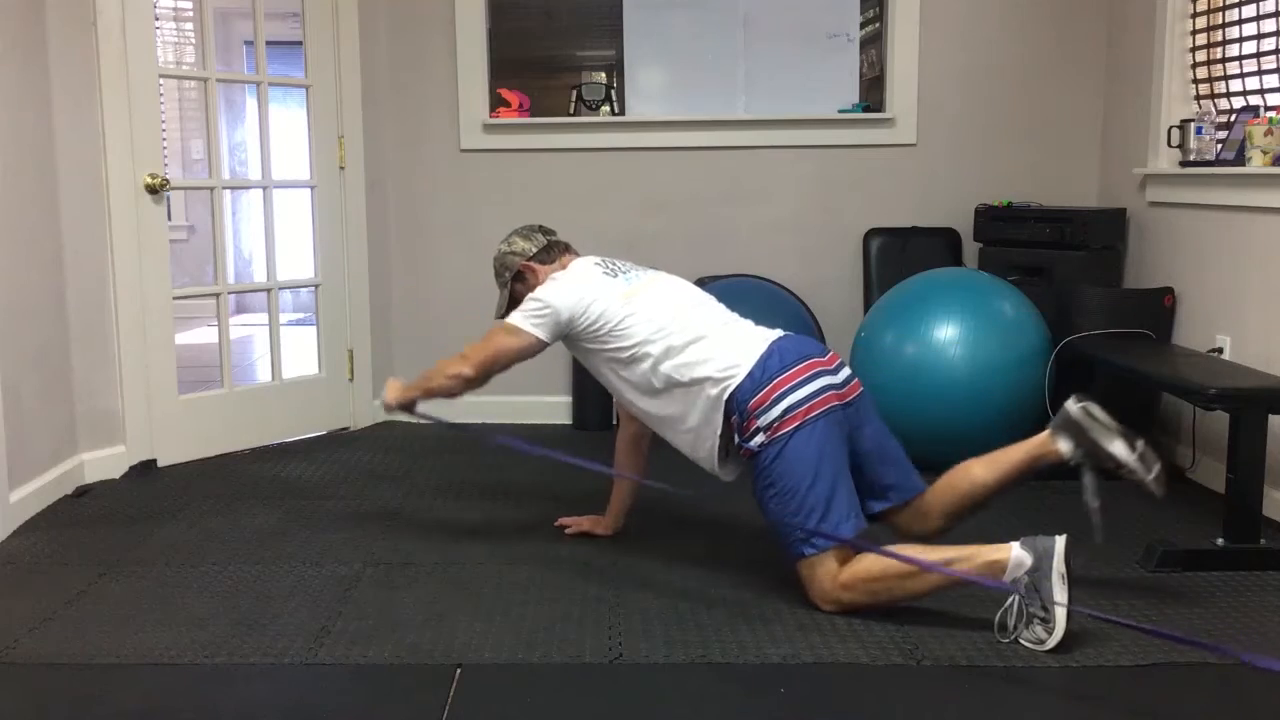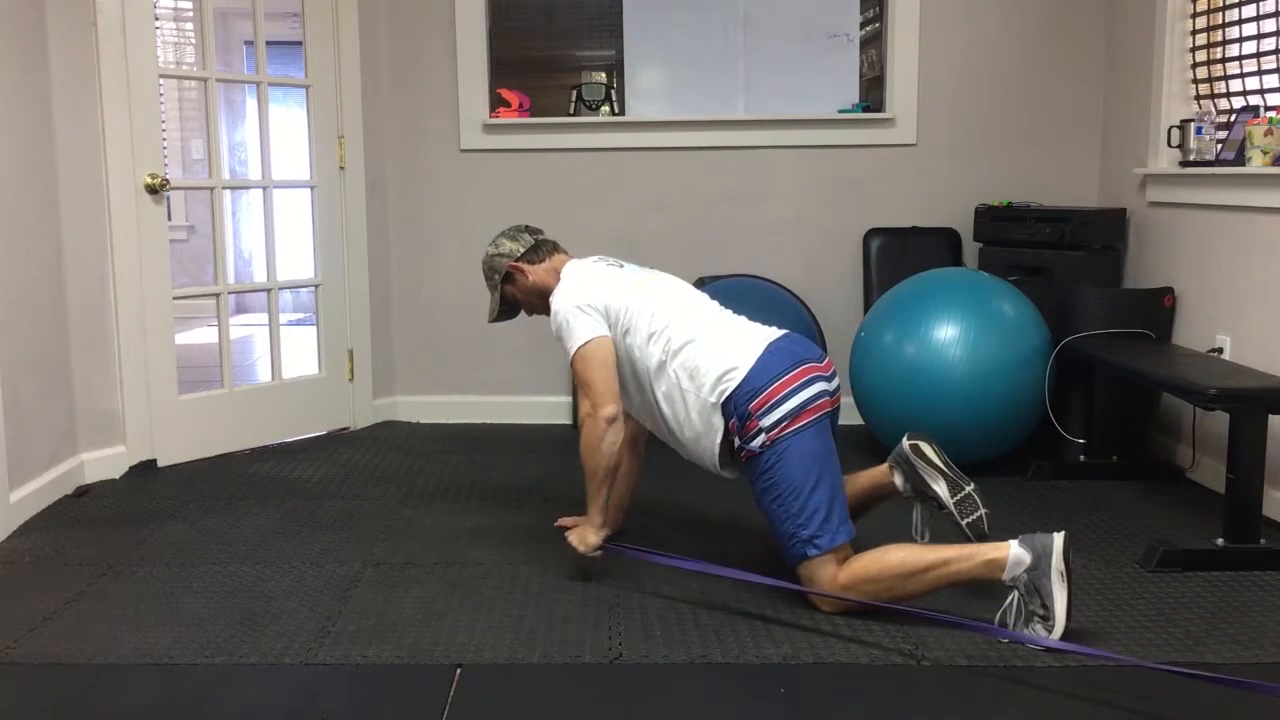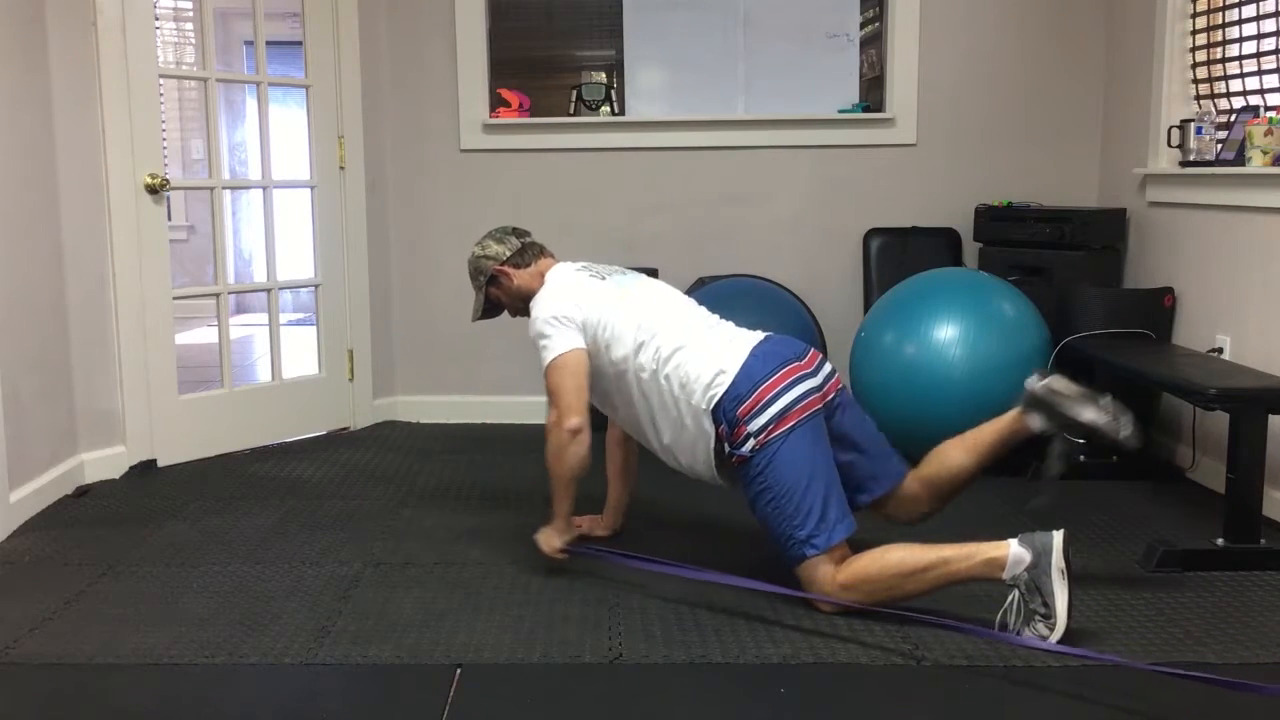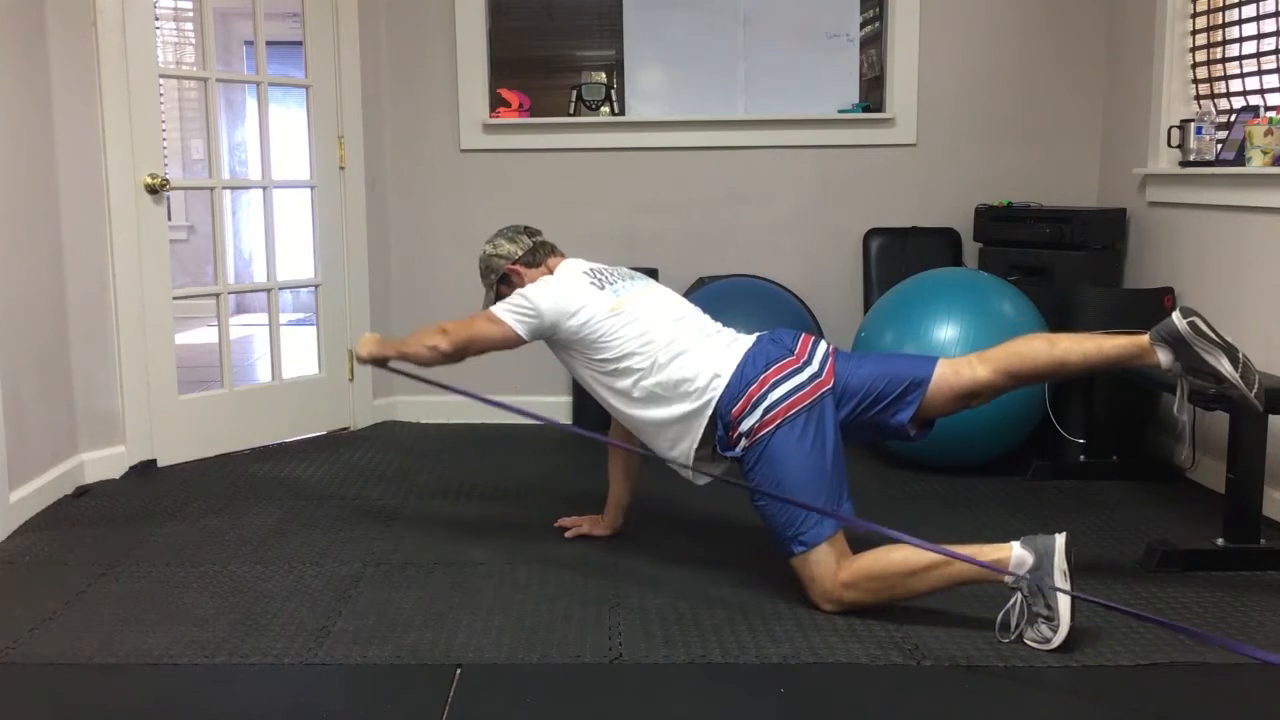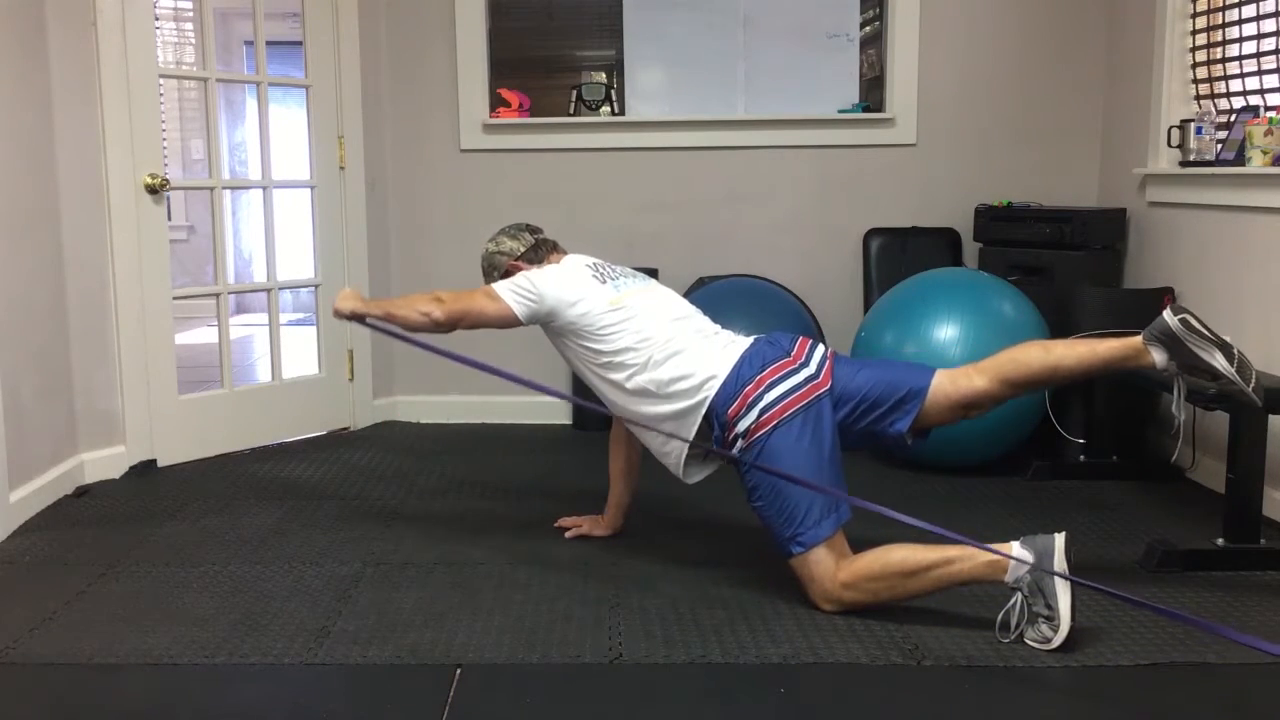
dt=1s
person 1, frame 1
left shoulder: (562, 294)
right shoulder: (618, 282)
left elbow: (470, 368)
right elbow: (635, 418)
left wrist: (406, 392)
right wrist: (609, 517)
left hip: (775, 406)
right hip: (812, 369)
left knee: (834, 583)
right knee: (924, 514)
left ankle: (1014, 560)
right ankle: (1060, 438)
person 1, frame 2
left shoulder: (572, 298)
right shoulder: (607, 278)
left elbow: (604, 415)
right elbow: (634, 416)
left wrist: (592, 521)
right wrist: (613, 517)
left hip: (768, 405)
right hip: (798, 367)
left knee: (832, 584)
right knee: (805, 519)
left ankle: (1016, 557)
right ankle: (897, 474)
person 1, frame 3
left shoulder: (551, 306)
right shoulder: (598, 280)
left elbow: (571, 427)
right elbow: (625, 413)
left wrist: (560, 524)
right wrist: (608, 518)
left hip: (760, 410)
right hip: (794, 366)
left knee: (835, 583)
right knee: (913, 497)
left ankle: (1010, 556)
right ankle: (1032, 412)
person 1, frame 4
left shoulder: (551, 298)
right shoulder: (607, 278)
left elbow: (446, 343)
right elbow: (627, 410)
left wrist: (379, 349)
right wrist: (609, 517)
left hip: (761, 409)
right hip: (792, 360)
left knee: (835, 583)
right knee: (979, 375)
left ankle: (1015, 560)
right ankle: (1160, 343)
person 1, frame 5
left shoulder: (551, 286)
right shoulder: (608, 276)
left elbow: (437, 312)
right elbow: (628, 410)
left wrist: (361, 305)
right wrist: (610, 516)
left hip: (757, 409)
right hip: (790, 363)
left knee: (834, 582)
right knee: (977, 384)
left ankle: (1014, 559)
right ankle: (1154, 344)
